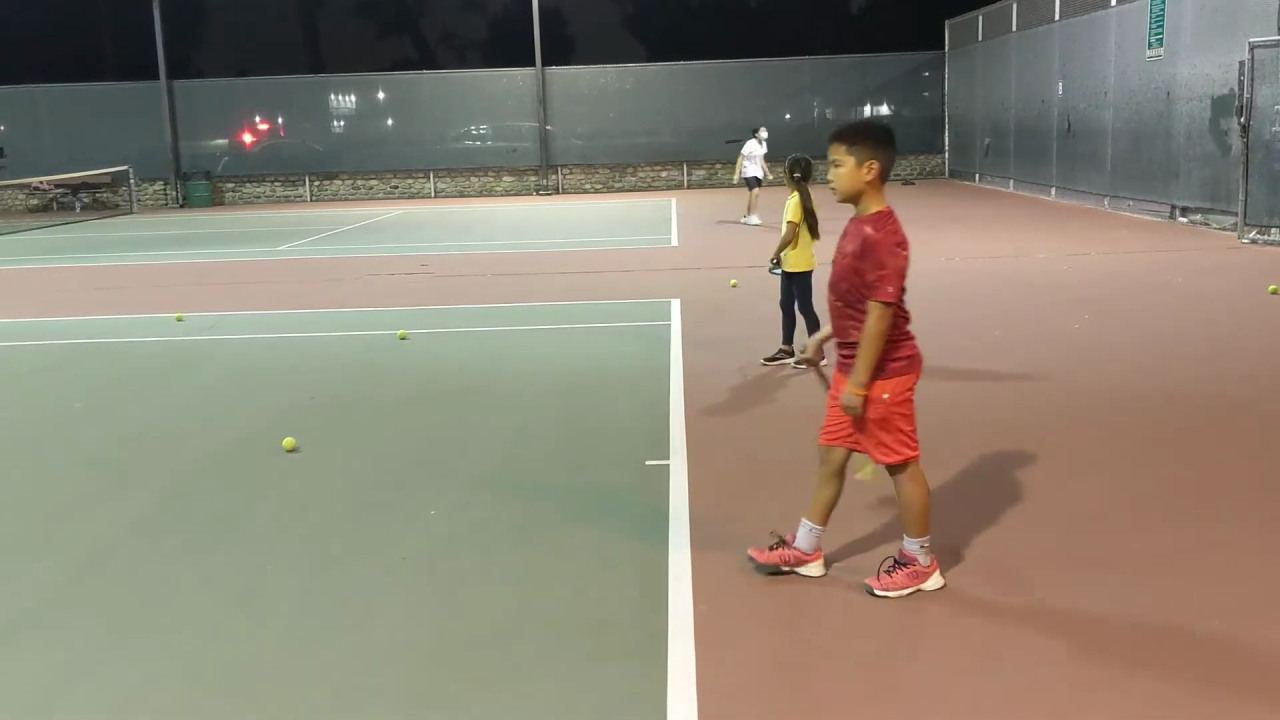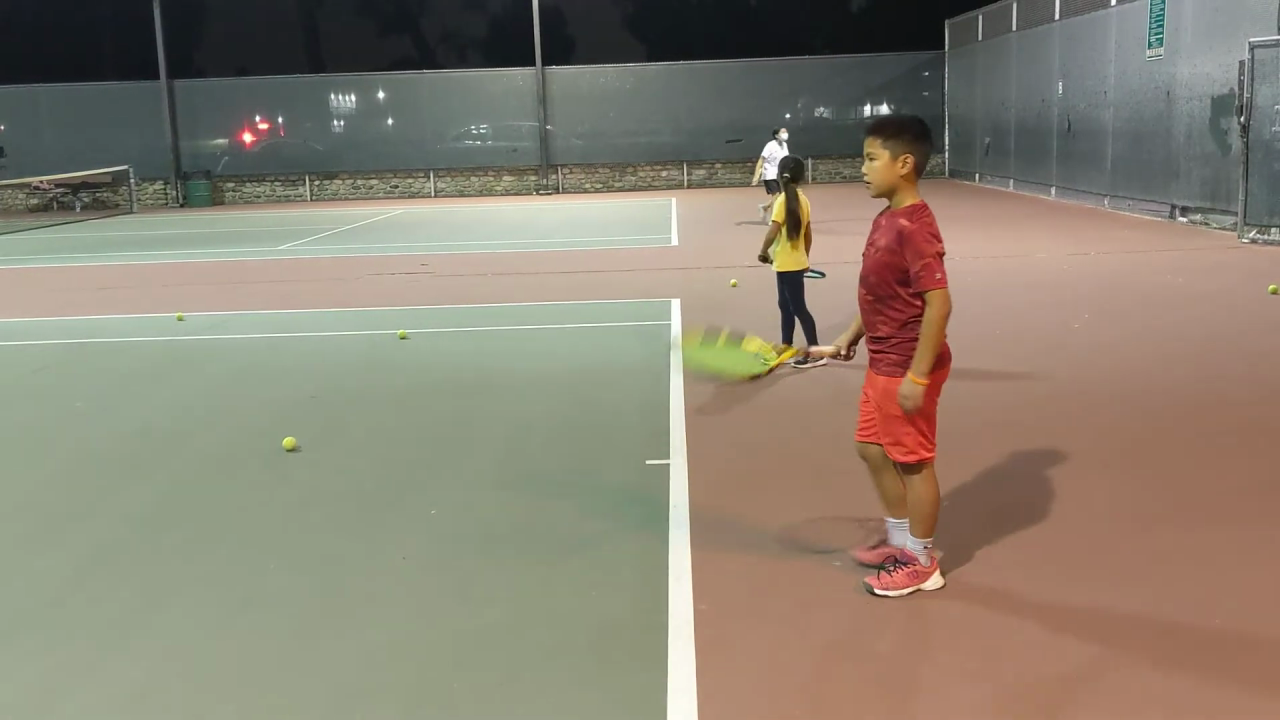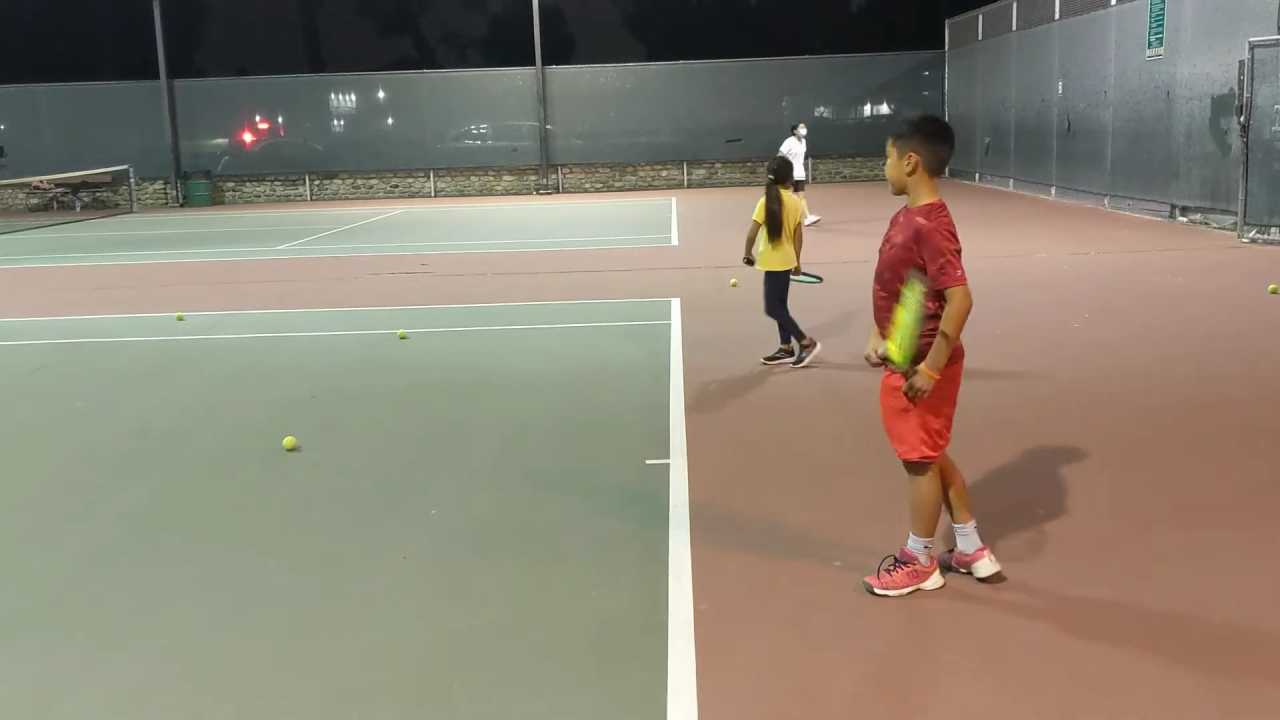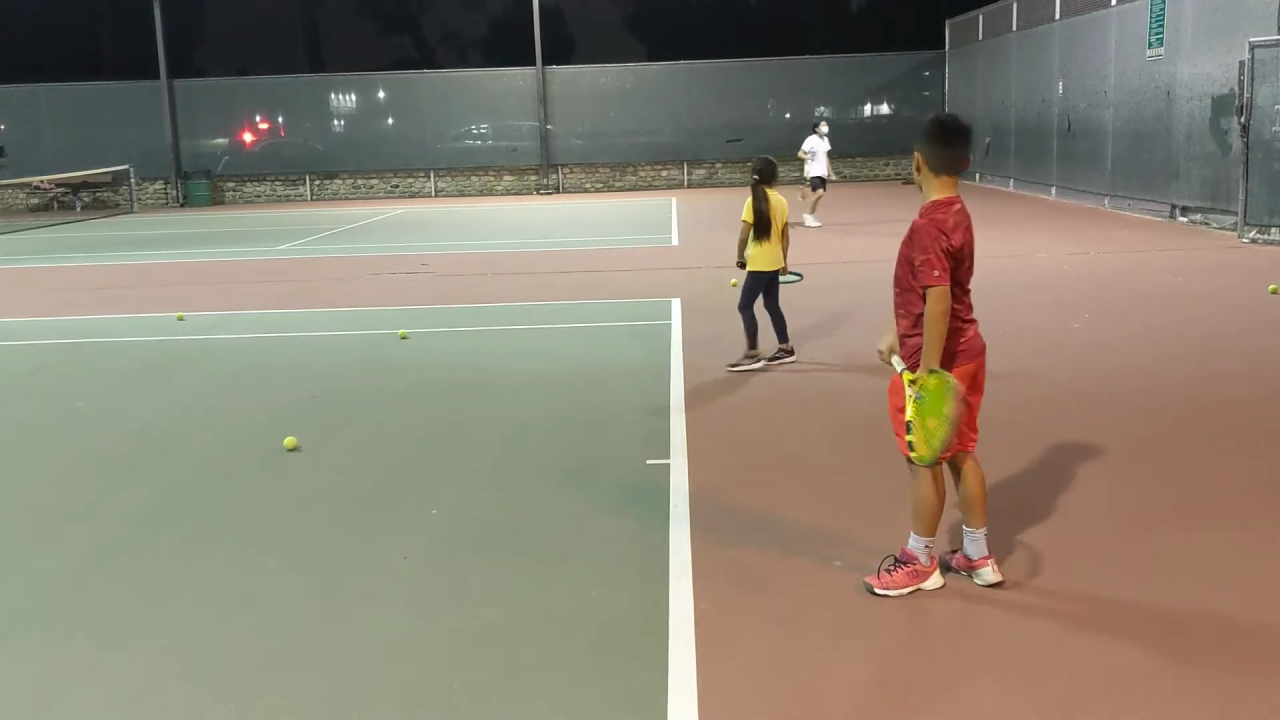
dt=0.3s
person 1, frame 1
left shoulder: (879, 236)
right shoulder: (859, 226)
left elbow: (882, 315)
left wrist: (860, 382)
right wrist: (828, 335)
left hip: (882, 372)
right hip: (853, 368)
left knee: (900, 463)
right knee: (831, 455)
left ankle: (920, 563)
right ankle: (805, 548)
person 1, frame 2
left shoulder: (913, 228)
right shoulder: (886, 220)
left elbow: (938, 304)
left wrist: (917, 375)
right wrist: (852, 334)
left hip: (910, 367)
right hip: (884, 363)
left knee: (912, 461)
right knee: (873, 448)
left ankle: (920, 561)
right ankle: (902, 541)
person 1, frame 3
left shoulder: (927, 227)
right shoulder: (905, 218)
left elbow: (960, 300)
left wrist: (930, 367)
right wrist: (877, 336)
left hip: (923, 366)
right hip: (908, 358)
left knee: (921, 461)
right knee: (933, 456)
left ankle: (920, 562)
right ankle: (972, 549)
person 1, frame 4
left shoulder: (928, 225)
right shoulder: (956, 214)
left elbow: (938, 301)
left wrist: (927, 369)
right wrist: (898, 335)
left hip: (938, 360)
right hip: (964, 352)
left knee: (926, 458)
right knee: (961, 453)
left ankle: (921, 562)
right ankle: (977, 556)
person 2, frame 1
left shoulder: (795, 201)
right shoulder: (804, 198)
left elbow: (790, 234)
left wrist: (776, 254)
left hip: (799, 265)
right hip: (791, 264)
left knee: (805, 308)
right knee: (786, 306)
right ankle: (786, 349)
person 2, frame 2
left shoulder: (783, 201)
right shoulder: (802, 199)
left elbow: (772, 233)
right elbow: (808, 235)
left wrist: (763, 252)
right wrist: (805, 258)
left hip: (788, 264)
right hip: (789, 263)
left knee: (798, 308)
right knee: (785, 306)
left ankle: (815, 353)
right ankle: (786, 348)
person 2, frame 3
left shoulder: (767, 201)
right shoulder: (795, 201)
left elbow: (752, 234)
right elbow: (798, 235)
left wrist: (748, 254)
right wrist: (797, 261)
left hip: (772, 263)
right hip: (786, 262)
left knee: (772, 308)
right knee: (779, 305)
left ankle: (807, 343)
right ankle: (786, 348)
person 2, frame 4
left shoulder: (754, 201)
right shoulder: (781, 201)
left elbow: (744, 235)
right elbow: (785, 235)
left wrist: (740, 257)
right wrist: (784, 260)
left hip: (759, 264)
right hip: (774, 263)
left knee: (745, 306)
right knee: (772, 305)
left ankle: (752, 354)
right ankle: (785, 348)
